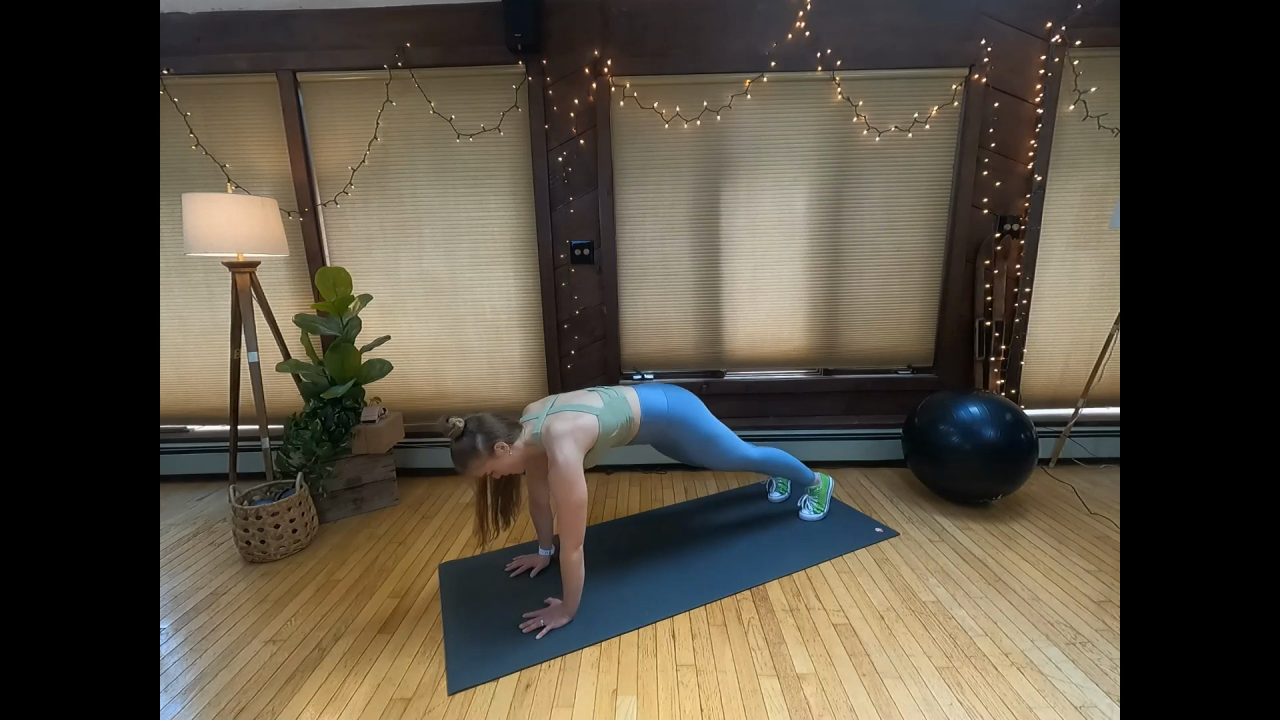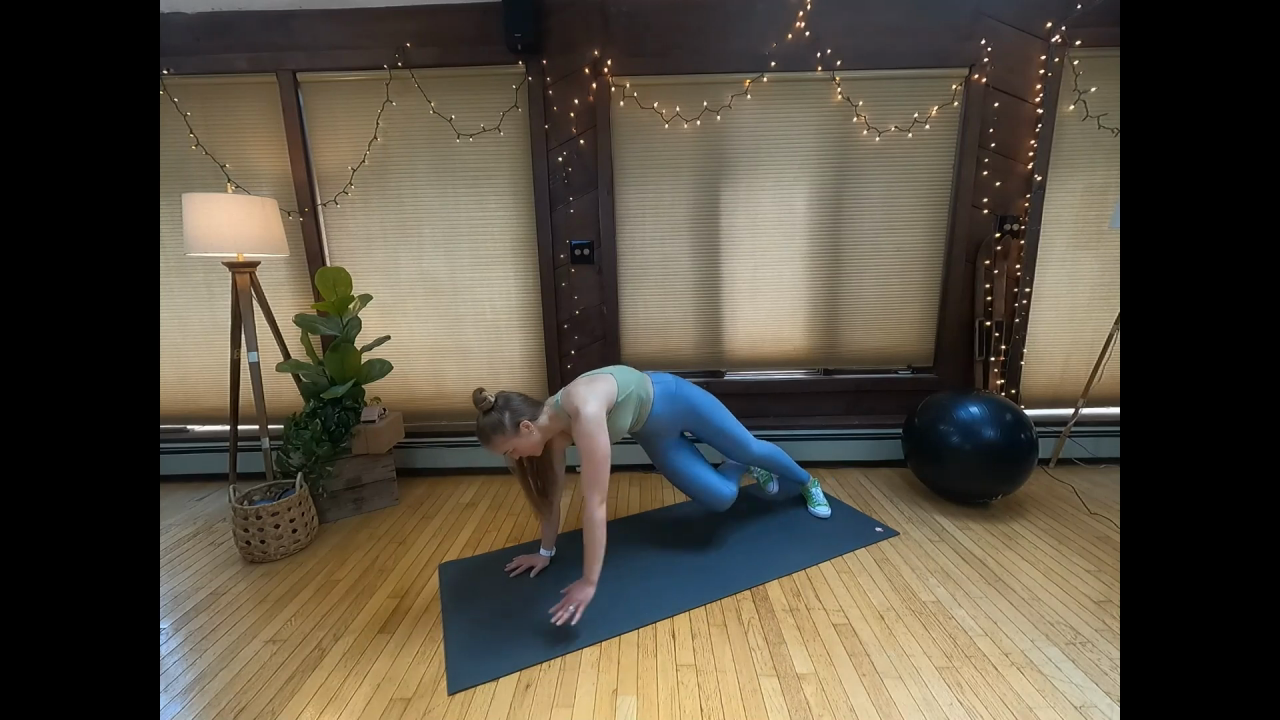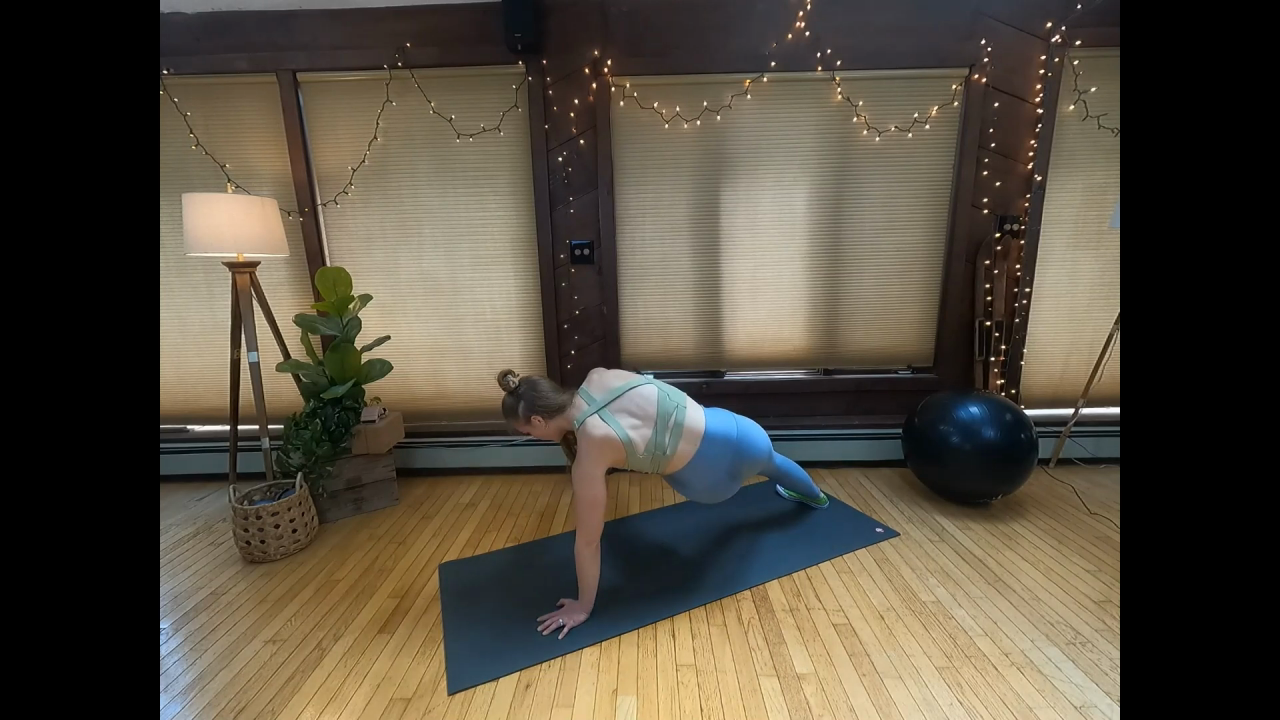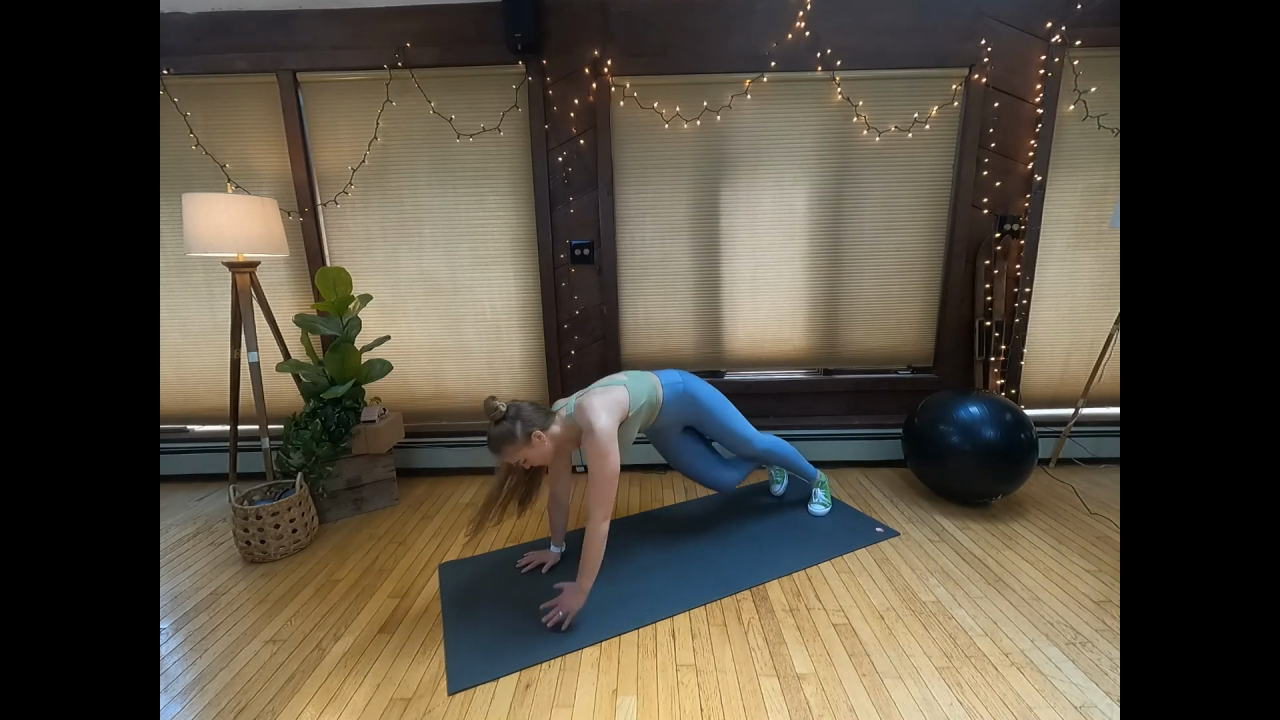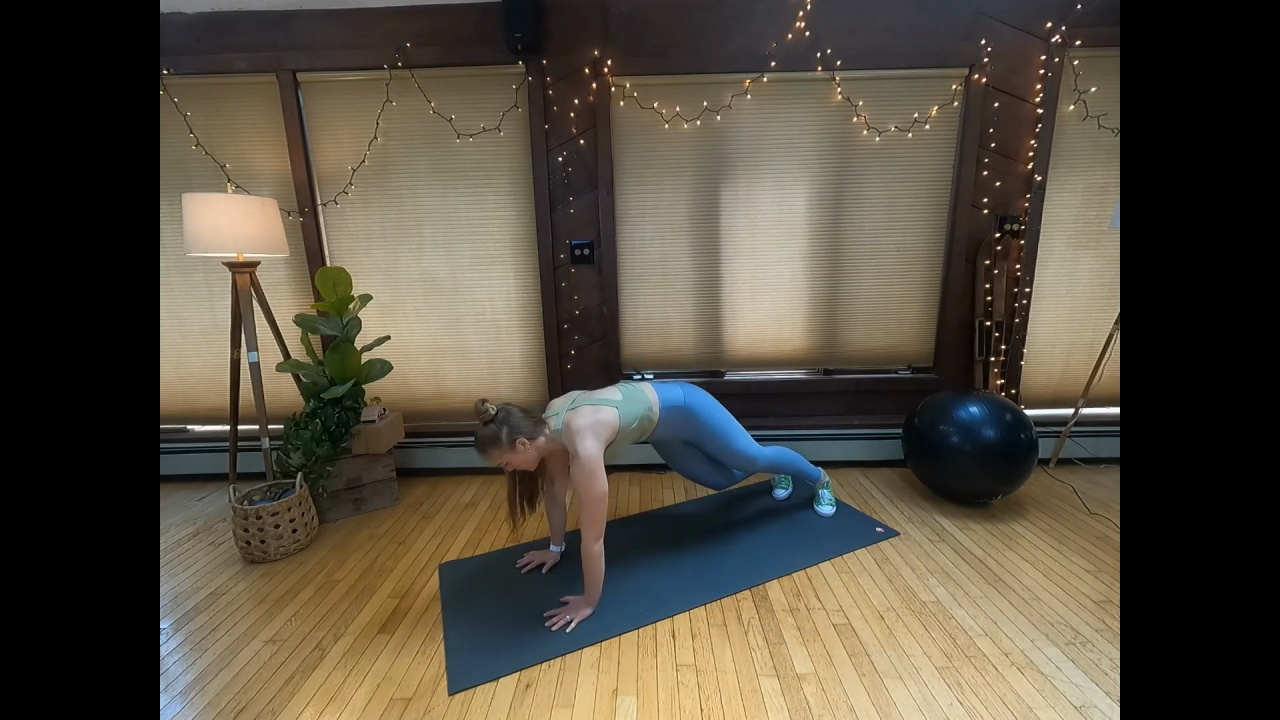
dt=1s
person 1, frame 1
left shoulder: (561, 449)
right shoulder: (526, 427)
left elbow: (573, 544)
right elbow: (539, 496)
left wrist: (567, 609)
right wrist: (543, 551)
left hip: (670, 413)
right hip: (646, 411)
left knee: (741, 456)
right knee: (707, 456)
left ankle: (815, 484)
right ankle: (778, 475)
person 1, frame 2
left shoulder: (583, 413)
right shoulder: (550, 420)
left elbow: (595, 503)
right elbow: (552, 491)
left wrist: (588, 582)
right wrist: (546, 550)
left hip: (673, 399)
left knee: (749, 449)
right knee: (721, 499)
left ankle: (807, 482)
right ankle: (753, 471)
person 1, frame 3
left shoulder: (591, 451)
right shoulder: (599, 377)
left elbow: (587, 541)
left wrist: (583, 607)
left hip: (714, 478)
right hip: (742, 433)
right knee: (767, 462)
right ankle: (815, 496)
person 1, frame 4
left shoulder: (595, 426)
right shoulder: (554, 427)
left elbow: (599, 519)
right elbow: (560, 492)
left wrist: (580, 590)
right wrist: (554, 546)
left hip: (682, 393)
left knee: (753, 442)
right knee: (722, 478)
left ankle: (816, 479)
right ankle: (762, 466)
person 1, frame 5
left shoulder: (582, 443)
right shoulder: (549, 422)
left elbow: (593, 536)
right elbow: (555, 488)
left wrist: (589, 601)
right wrist: (555, 547)
left hip: (683, 407)
right hip: (662, 422)
left knee: (754, 456)
right knee: (719, 478)
left ankle: (819, 479)
right ankle: (781, 475)
